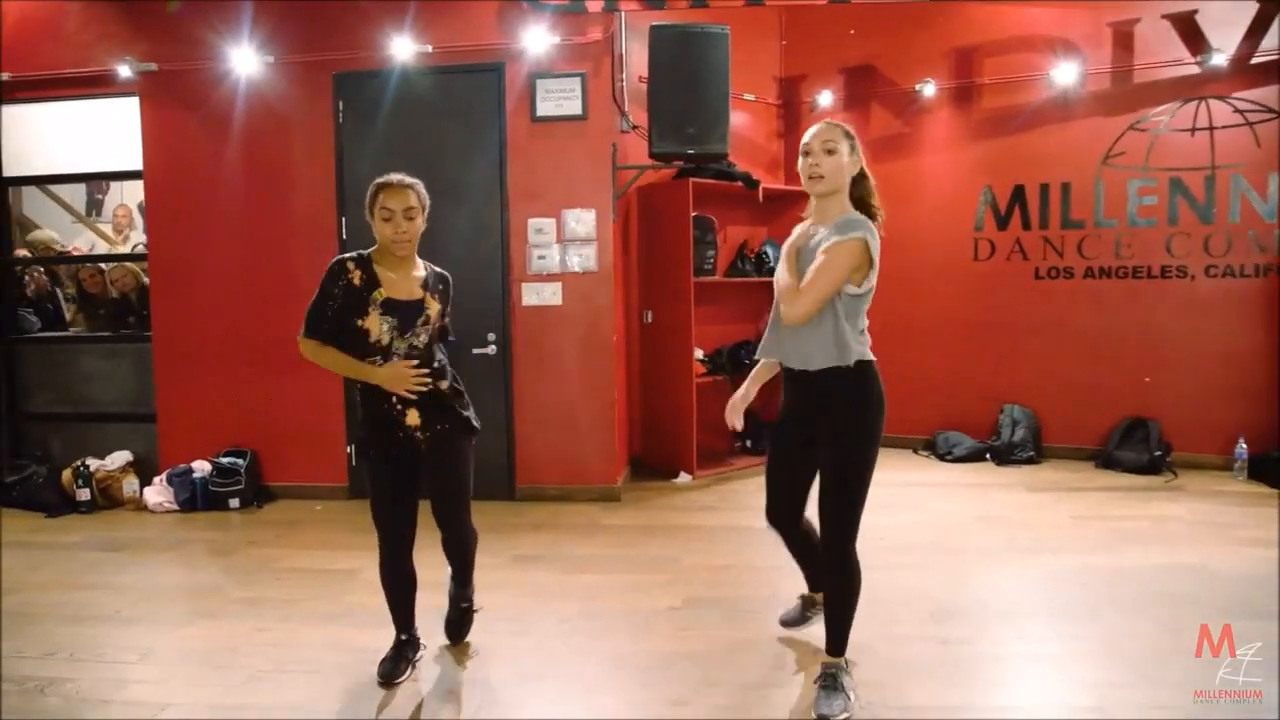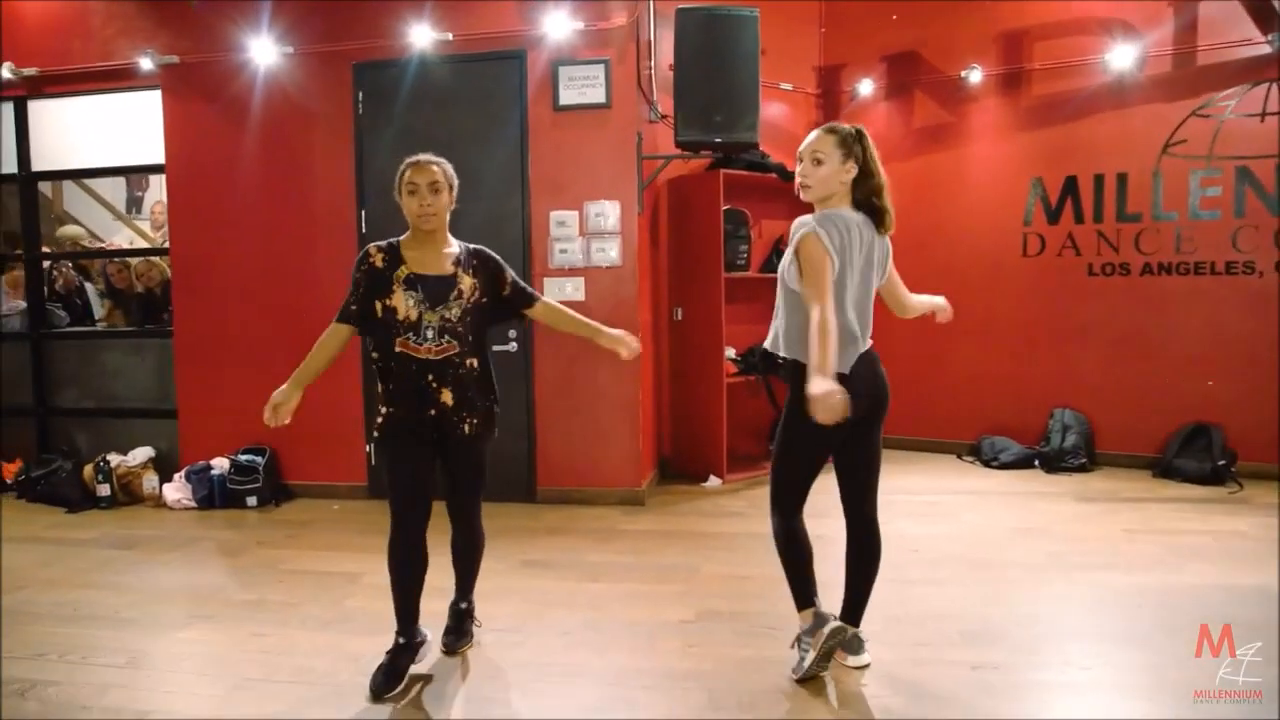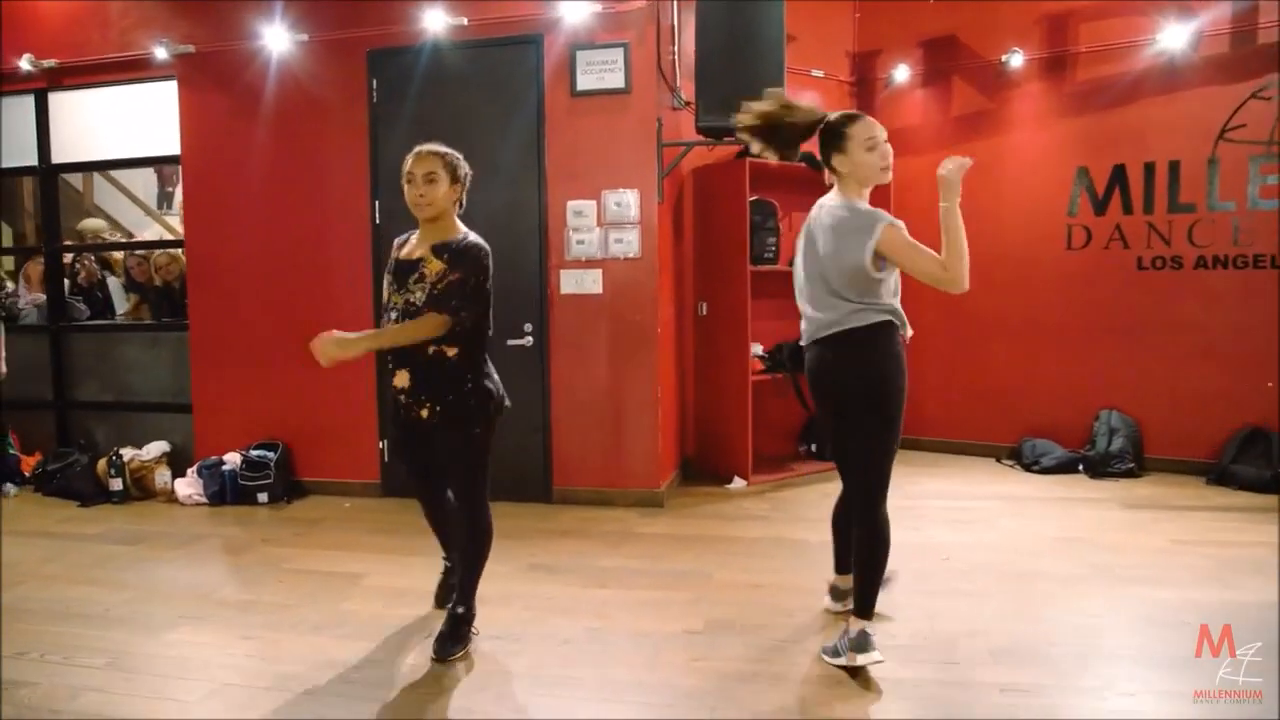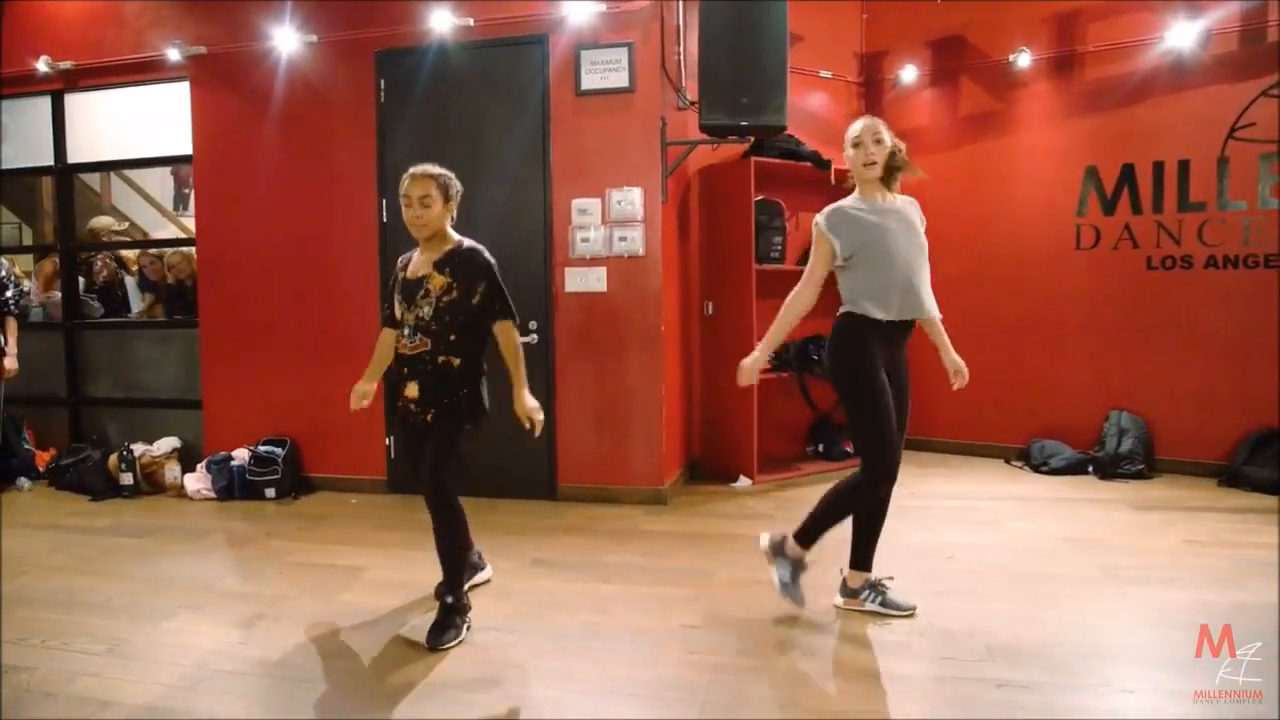
dt=0.5s
person 1, frame 1
left shoulder: (854, 235)
right shoulder: (805, 233)
left elbow: (797, 308)
left wrist: (789, 250)
right wrist: (750, 383)
left hip: (848, 391)
right hip: (800, 390)
left knee: (840, 534)
right knee: (781, 511)
left ankle: (835, 666)
right ankle: (818, 592)
person 1, frame 2
left shoulder: (809, 232)
right shoulder: (874, 235)
left elbow: (818, 308)
right elbow: (904, 304)
left wrist: (818, 378)
right wrist: (934, 303)
left hip: (824, 385)
right hip: (870, 378)
left knee: (785, 507)
right knee: (861, 510)
left ankle: (812, 621)
right ankle: (849, 630)
person 1, frame 3
left shoulder: (822, 213)
right shoulder: (876, 225)
right elbow: (955, 280)
right wrist: (949, 200)
left hip: (824, 358)
right hip: (873, 356)
left knee: (858, 480)
right knee: (871, 492)
left ankle: (847, 584)
right ankle: (857, 629)
person 1, frame 4
left shoulder: (910, 212)
right shoulder: (836, 218)
left elbow: (921, 286)
right elbow: (806, 291)
left wrist: (946, 348)
right wrist: (763, 349)
left hip: (895, 344)
right hip: (856, 341)
left knee: (886, 470)
right knee: (877, 465)
left ankle: (857, 581)
right ankle: (790, 548)
person 2, frame 1
left shoulder: (439, 282)
right shoulder: (346, 274)
right elbow: (311, 344)
right wrist: (377, 374)
left hip: (443, 421)
right hip: (381, 428)
left knee: (457, 525)
right knee: (394, 541)
left ankle: (462, 588)
right ankle: (405, 638)
person 2, frame 2
left shoulder: (479, 263)
right shoulder: (377, 260)
left elbow: (533, 305)
right elbow: (344, 326)
left wrist: (601, 332)
right wrist: (295, 385)
left hip: (466, 408)
right hip: (402, 411)
left knee: (465, 516)
right knee: (408, 522)
left ankle: (462, 607)
right ankle: (405, 638)
person 2, frame 3
left shoulder: (469, 252)
right shoulder: (402, 247)
left elbow: (434, 322)
left wrist: (361, 343)
left hip: (461, 397)
right hip: (411, 395)
left knee: (468, 500)
right knee: (431, 493)
left ankle: (463, 611)
right ankle: (455, 560)
person 2, frame 4
left shoulder: (470, 260)
right shoulder: (402, 265)
left elbow: (504, 324)
left wrist: (522, 390)
right wrist: (371, 379)
left hip: (454, 395)
right hip: (411, 393)
left knee: (439, 487)
right knee: (430, 485)
left ankle: (455, 601)
right ankle: (468, 559)
